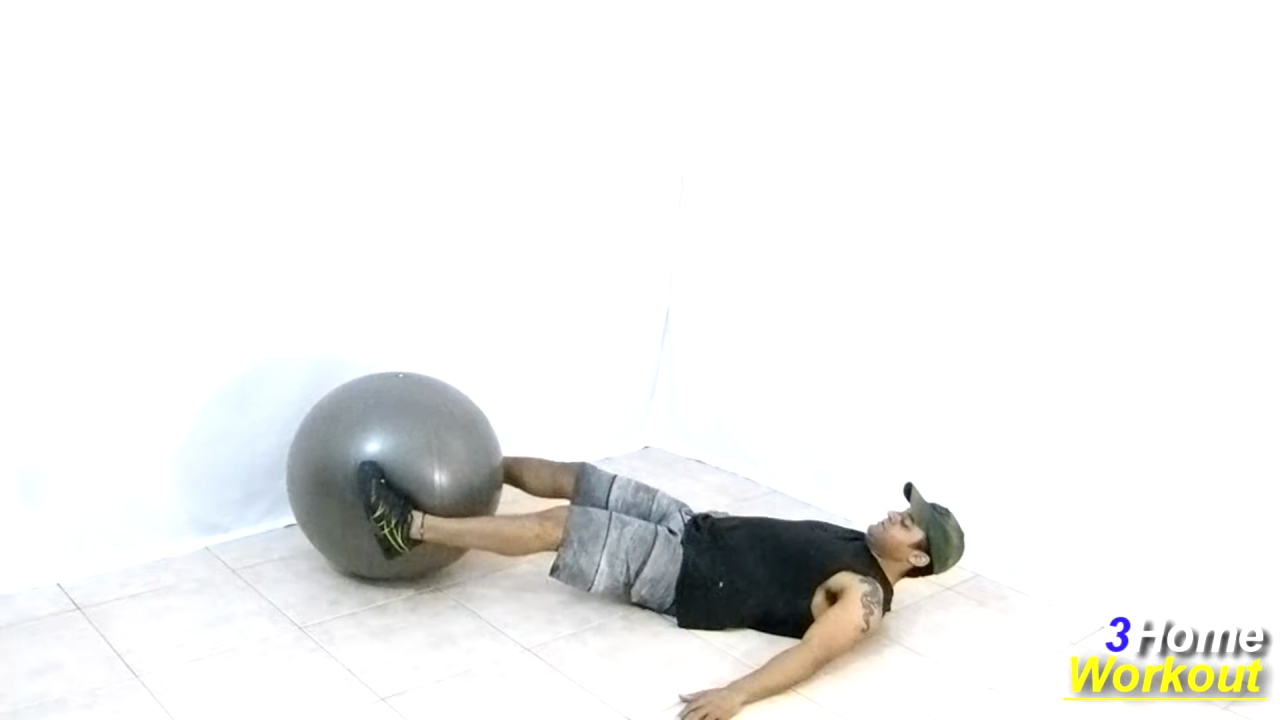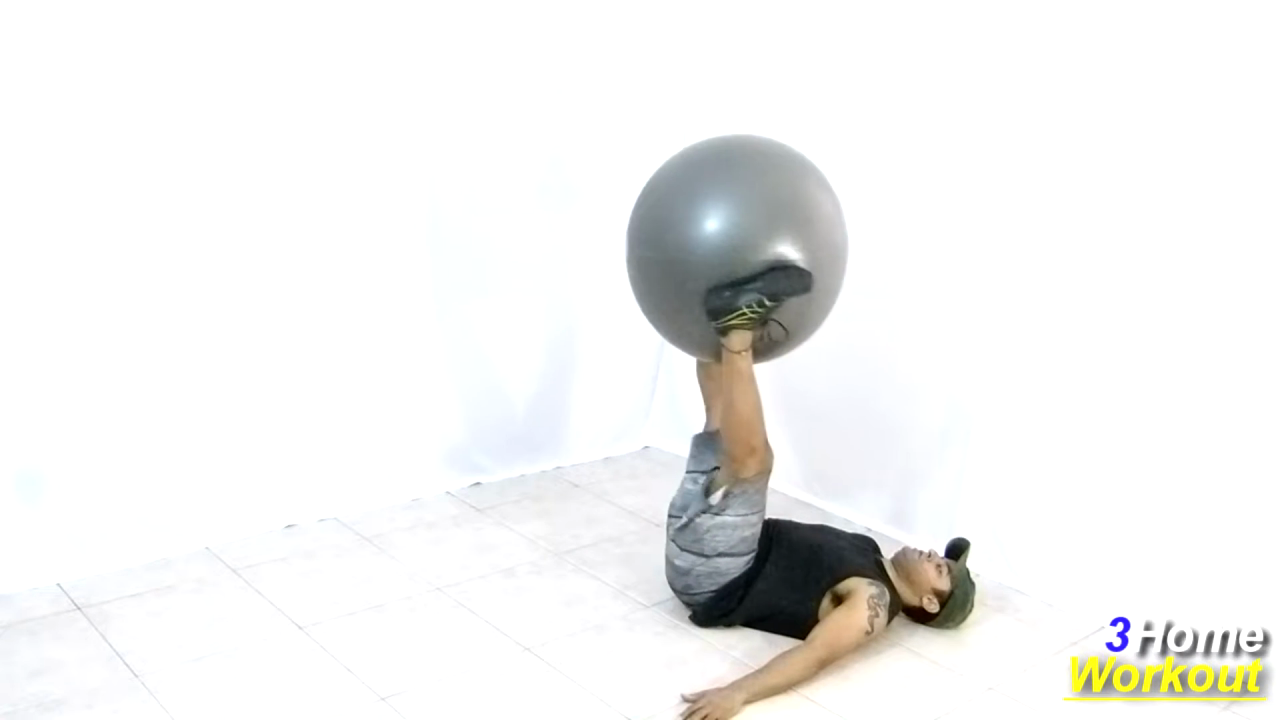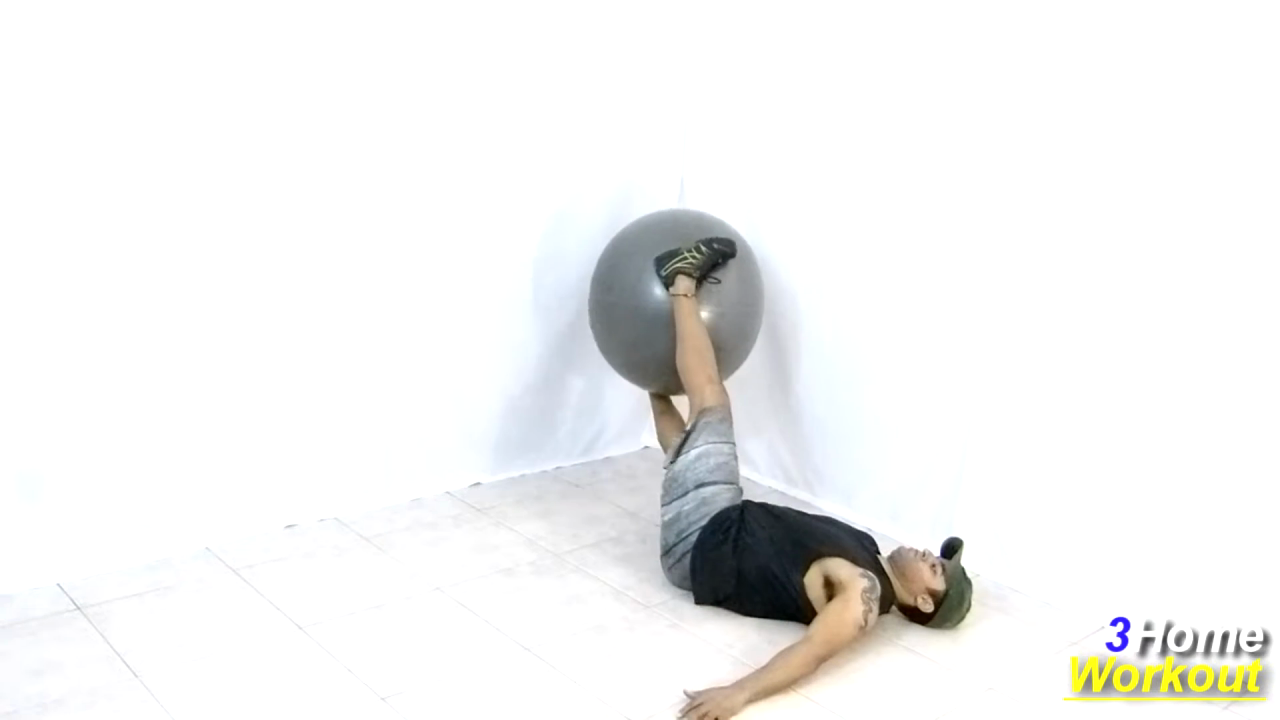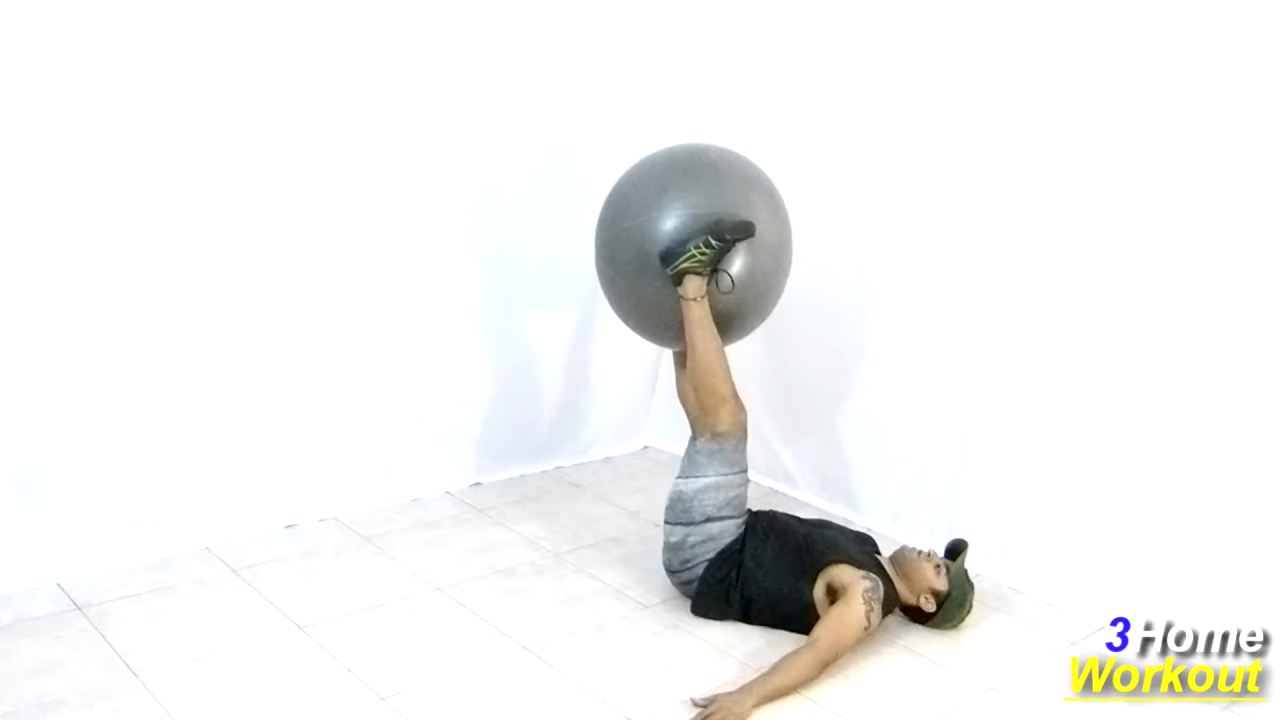
dt=1s
person 1, frame 1
left shoulder: (864, 597)
right shoulder: (854, 545)
left elbow: (812, 653)
right wrist: (710, 521)
left hip: (691, 578)
right hip: (694, 531)
left knee: (555, 525)
right knee: (572, 477)
left ankle: (410, 526)
person 1, frame 2
left shoulder: (872, 604)
right shoulder: (866, 551)
left elbow: (815, 655)
left hip: (709, 580)
right hip: (698, 540)
left knee: (751, 456)
right knee: (725, 419)
left ankle: (739, 325)
right ankle: (733, 320)
person 1, frame 3
left shoulder: (864, 594)
right shoulder: (865, 552)
left elbow: (813, 652)
left hip: (702, 544)
right hip: (711, 541)
left knee: (710, 403)
left ankle: (683, 281)
person 1, frame 4
left shoulder: (868, 596)
right shoulder: (866, 551)
left elbow: (818, 653)
left hip: (708, 567)
right hip: (731, 545)
left knee: (725, 418)
right knee: (712, 423)
left ankle: (693, 277)
